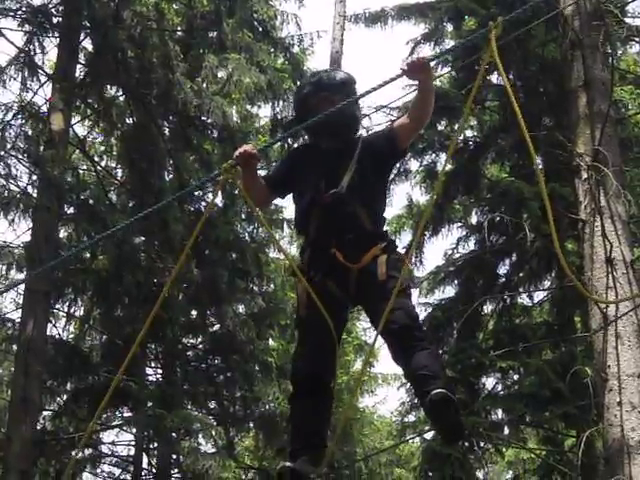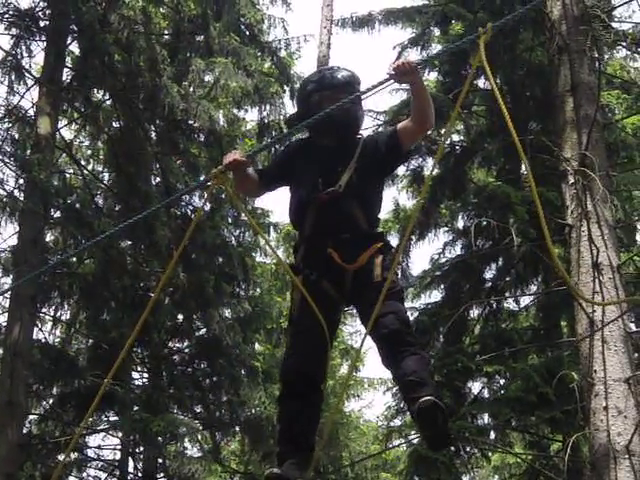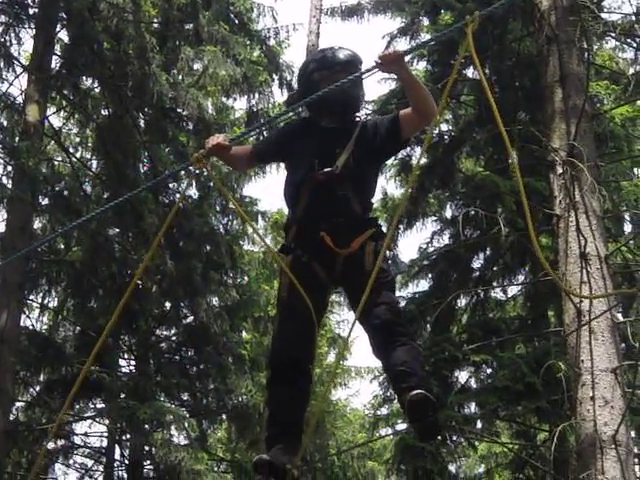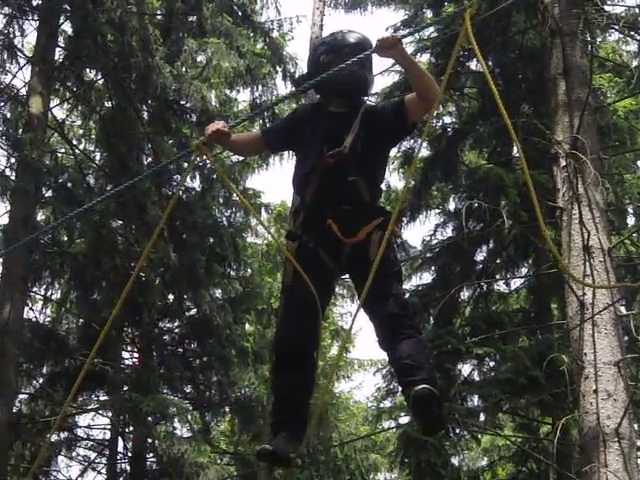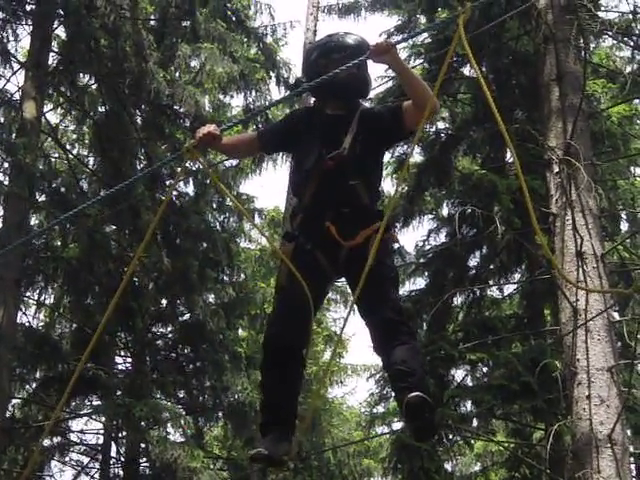
dt=1s
person 1, frame 1
left shoulder: (372, 147)
right shoulder: (301, 159)
left elbow: (415, 120)
right elbow: (260, 198)
left wrist: (424, 82)
right wrist: (248, 169)
left hip: (374, 261)
right hip: (321, 269)
left knee: (403, 327)
right knee: (312, 361)
person 1, frame 2
left shoulder: (373, 147)
right shoulder: (299, 153)
left elbow: (422, 124)
right elbow: (254, 187)
left wrist: (415, 82)
right wrist: (239, 169)
left hip: (368, 261)
right hip: (316, 267)
left knee: (394, 331)
right knee: (302, 361)
person 1, frame 3
left shoulder: (370, 132)
right shoulder: (297, 133)
left elbow: (425, 114)
right elbow: (247, 158)
left wrist: (402, 72)
right wrist: (222, 150)
left hip: (360, 246)
right hip: (306, 251)
left knee: (385, 320)
right knee: (291, 346)
right ankle: (281, 445)
person 1, frame 4
left shoulder: (378, 117)
right shoulder: (306, 119)
left elbow: (430, 99)
right elbow: (256, 143)
left wrist: (401, 56)
right wrist: (225, 137)
left hip: (367, 235)
right hip: (313, 238)
left knee: (393, 313)
right knee: (295, 335)
right ankle: (286, 434)
person 1, frame 5
left shoulder: (374, 120)
right shoulder: (302, 122)
left elbow: (426, 106)
right elbow: (250, 144)
left wrist: (395, 63)
right wrist: (217, 141)
left hip: (364, 237)
right hip: (310, 240)
left knee: (388, 318)
right knee: (284, 334)
right ankle: (276, 434)
